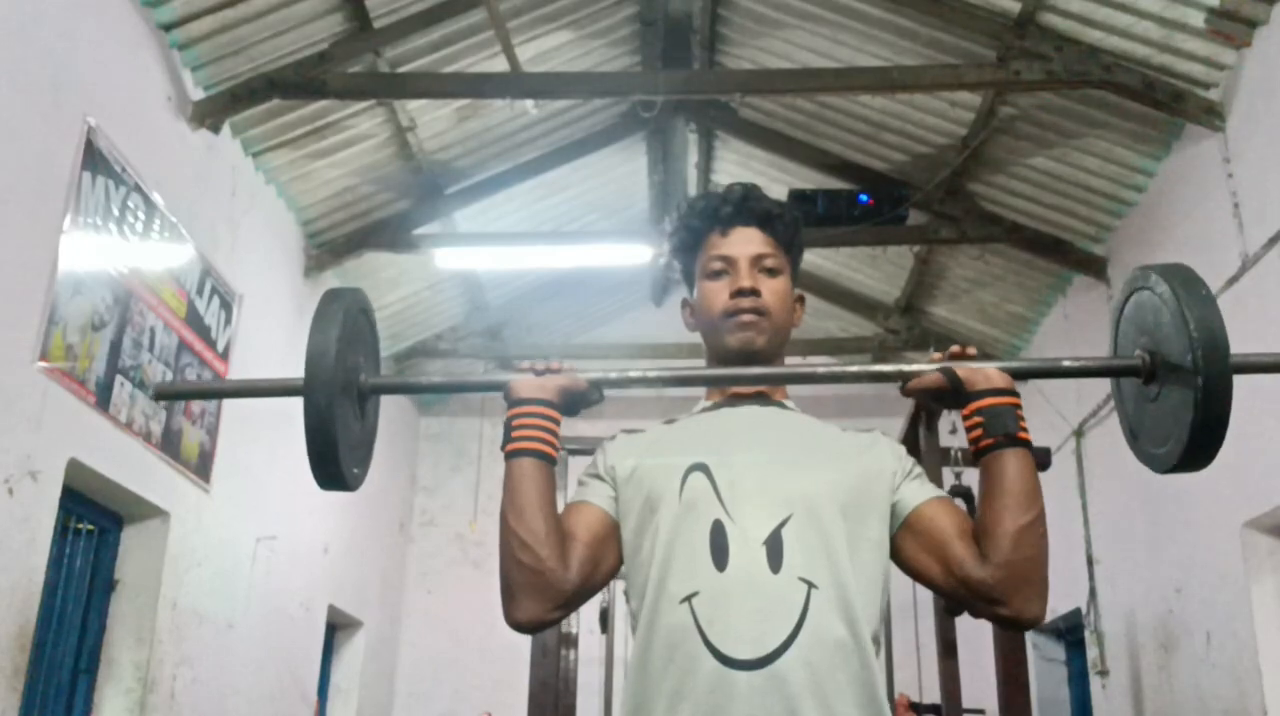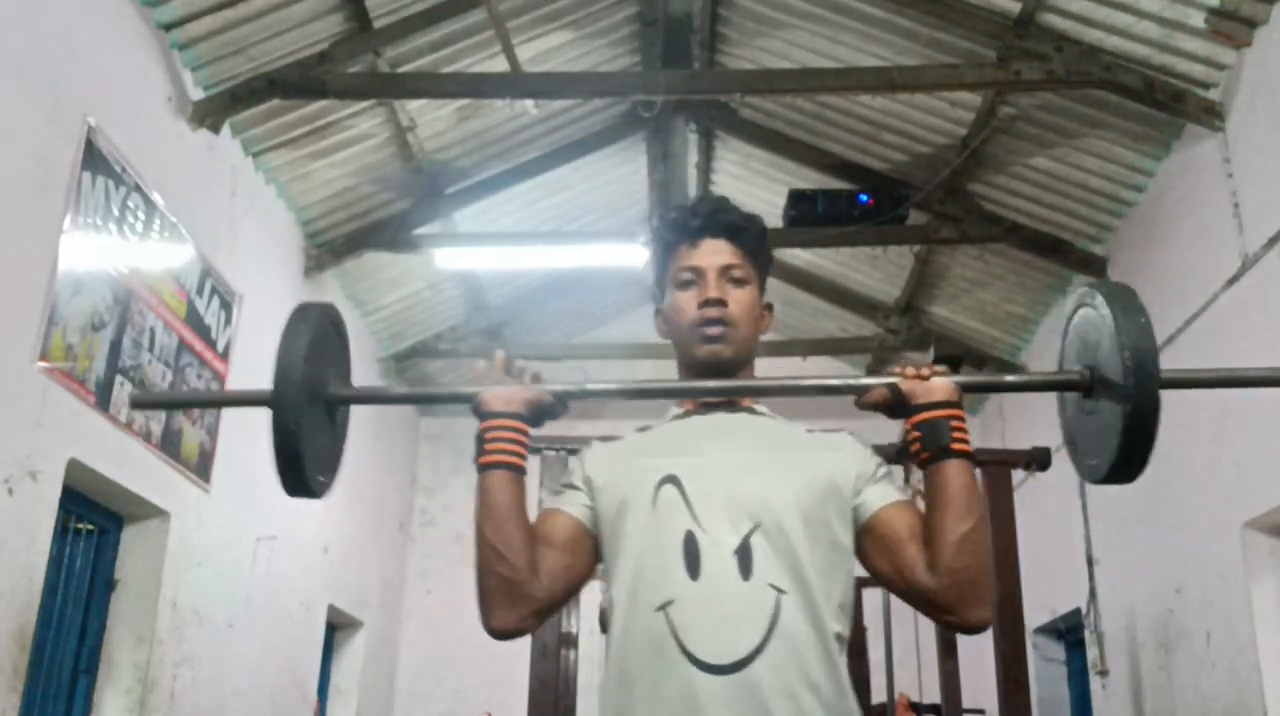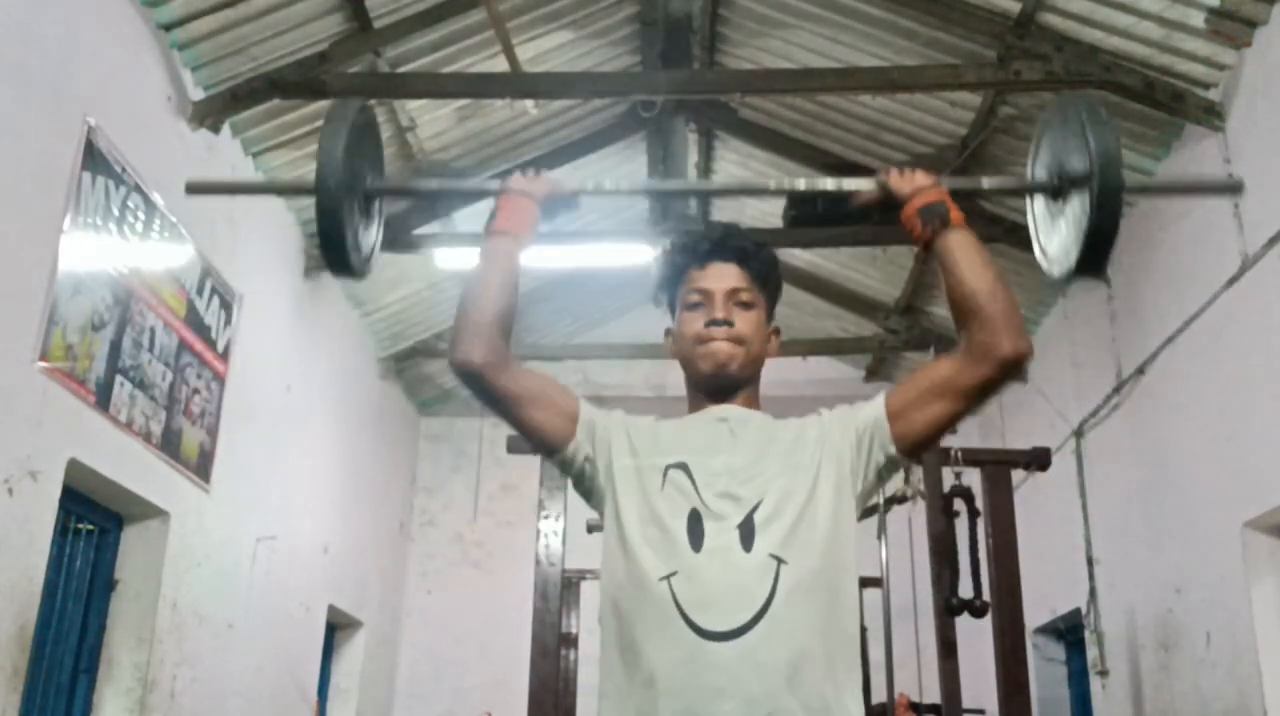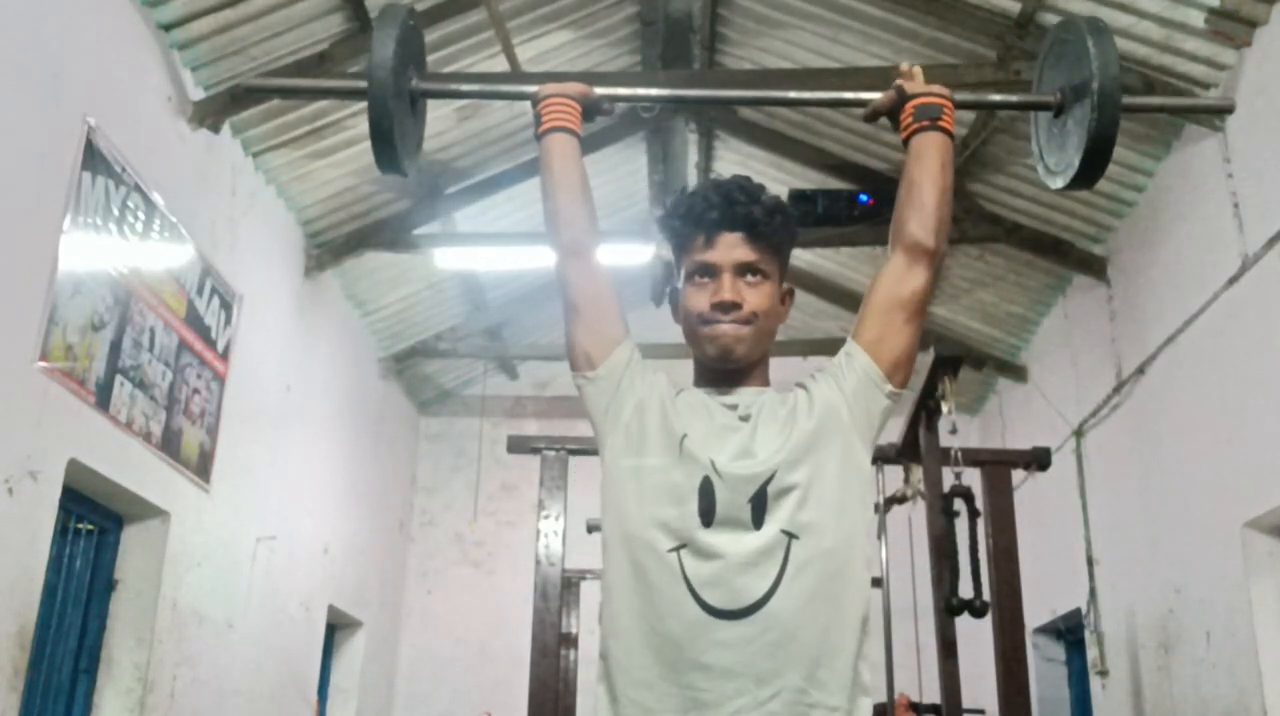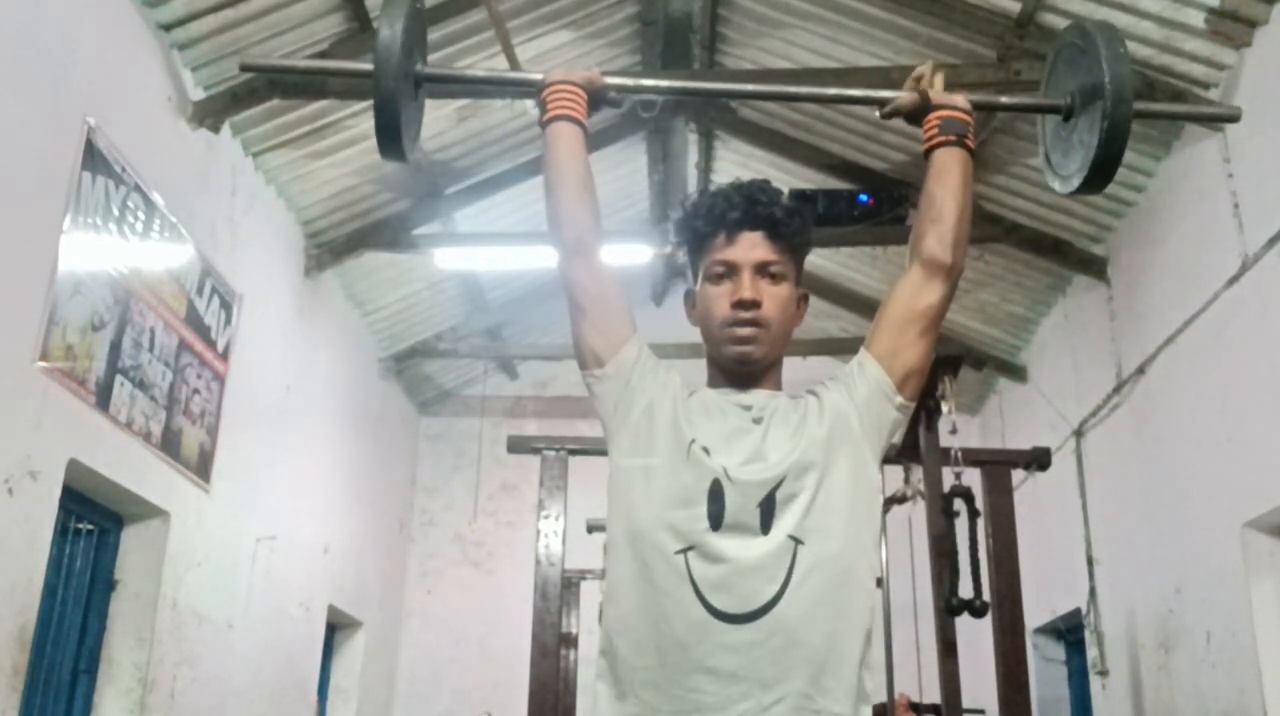
dt=1s
person 1, frame 1
left shoulder: (873, 458)
right shoulder: (628, 459)
left elbow: (1012, 594)
right elbow: (535, 601)
left wrist: (997, 408)
right wrist: (532, 418)
person 1, frame 2
left shoulder: (840, 459)
right shoulder: (606, 465)
left elbow: (964, 601)
right elbow: (512, 607)
left wrist: (939, 421)
right wrist: (501, 431)
person 1, frame 3
left shoulder: (835, 447)
right shoulder: (617, 448)
left elbow: (995, 349)
right elbow: (480, 357)
left wrist: (935, 213)
right wrist: (515, 218)
person 1, frame 4
left shoulder: (837, 412)
right shoulder: (632, 409)
left elbow: (916, 252)
right elbow: (576, 252)
left wrist: (927, 115)
right wrist: (559, 118)
person 1, frame 5
left shoulder: (847, 419)
right shoulder: (644, 409)
left elbow: (935, 265)
right elbow: (580, 255)
left wrist: (949, 126)
right wrist: (564, 107)
